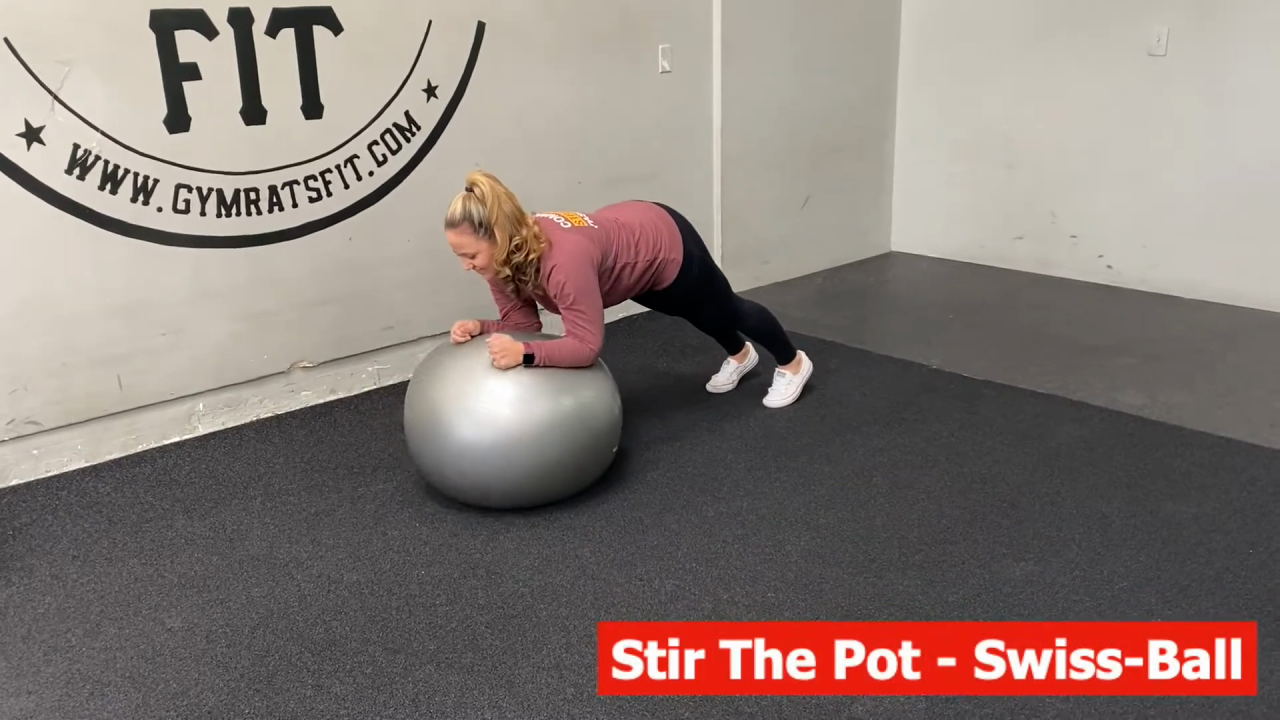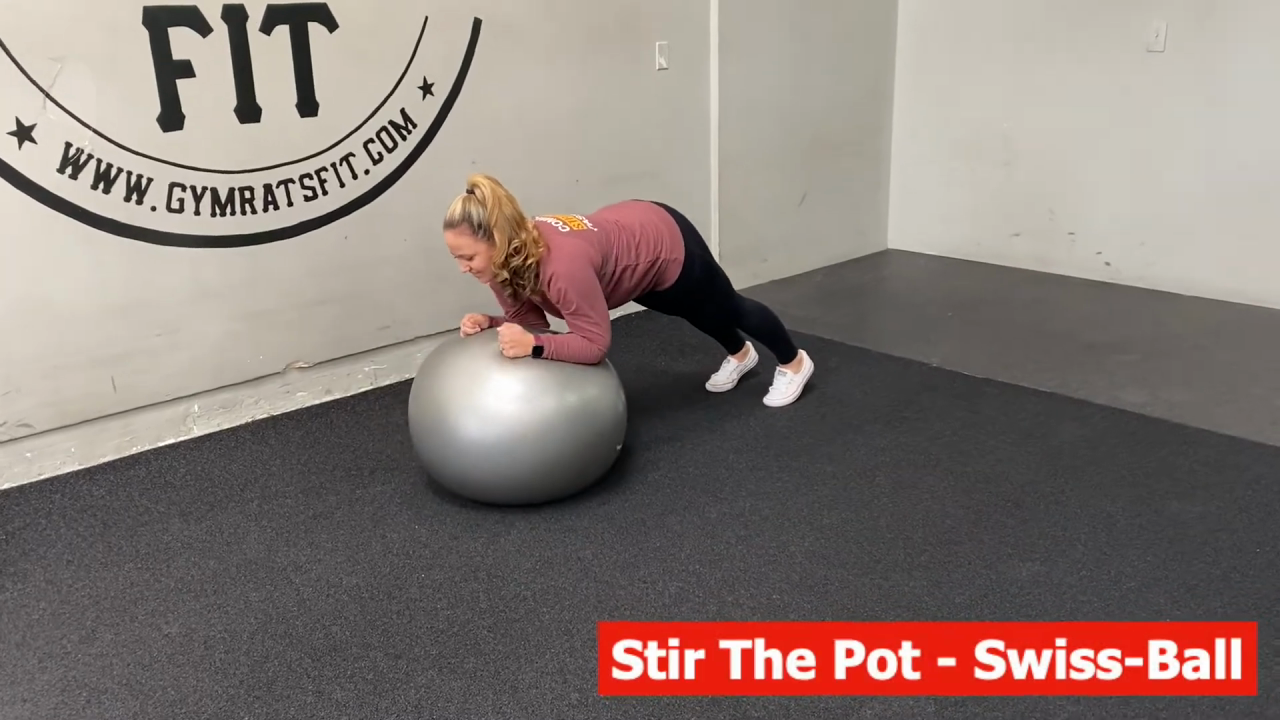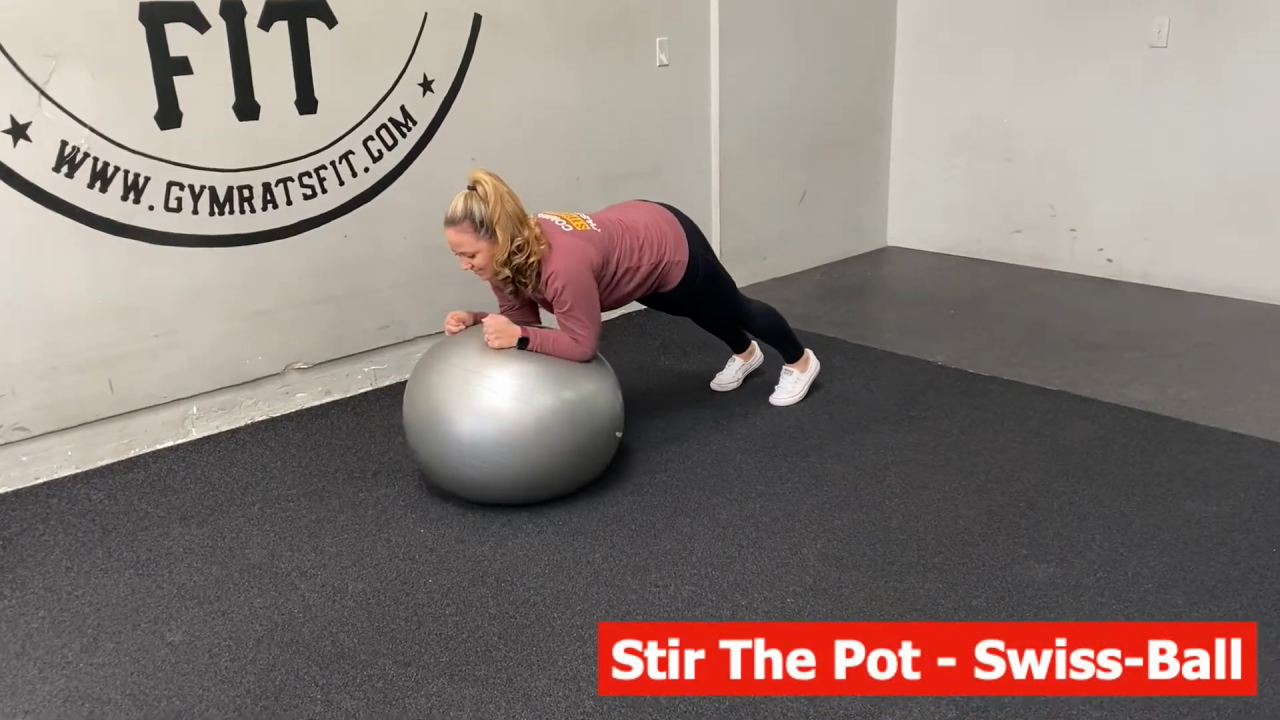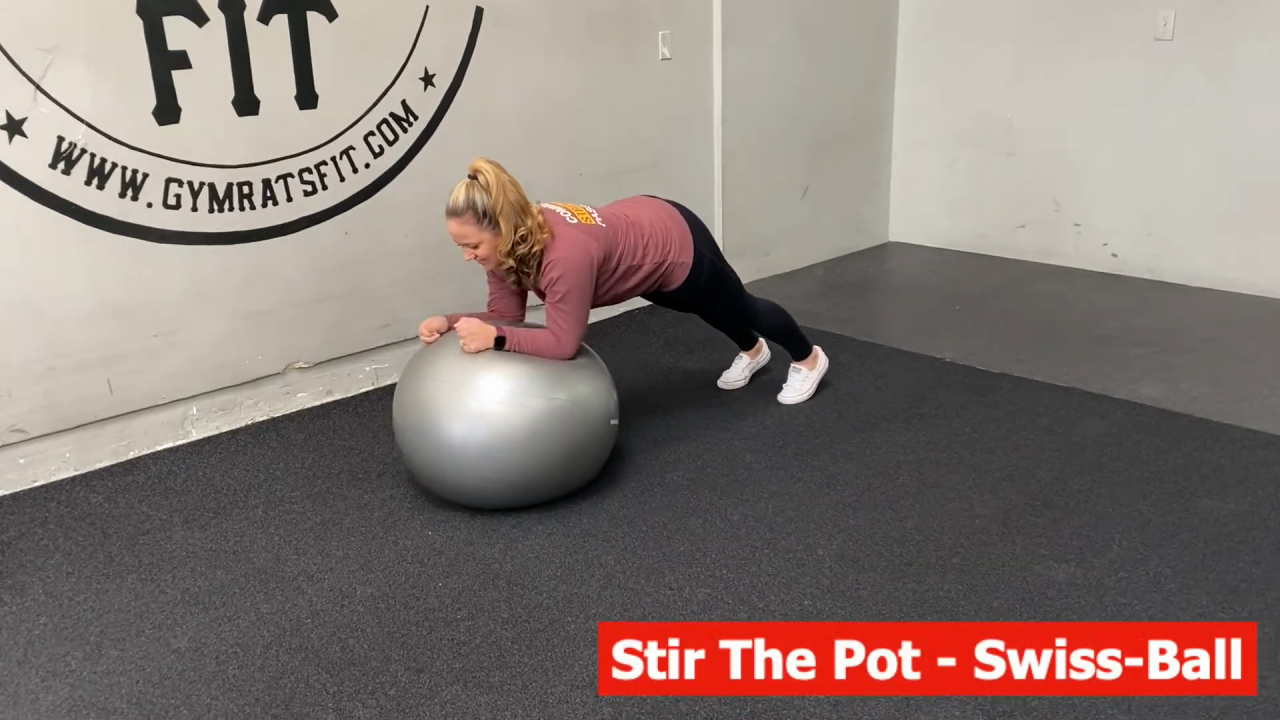
dt=0.3s
person 1, frame 1
left shoulder: (564, 259)
right shoulder: (501, 256)
left elbow: (586, 345)
right elbow: (521, 325)
left wrist: (523, 353)
right wrist: (481, 328)
left hip: (667, 249)
right hip: (628, 229)
left knee: (723, 308)
right knee: (695, 312)
left ankle: (792, 363)
right ankle: (739, 355)
person 1, frame 2
left shoulder: (563, 264)
right shoulder: (502, 258)
left elbow: (595, 343)
right elbow: (528, 321)
left wrist: (532, 344)
right wrist: (488, 322)
left hip: (668, 248)
right hip: (628, 228)
left knee: (725, 307)
right knee: (696, 310)
left ankle: (794, 362)
right ankle: (740, 354)
person 1, frame 3
left shoulder: (564, 263)
right shoulder: (503, 255)
left elbow: (582, 345)
right elbow: (520, 318)
left wrist: (517, 336)
right wrist: (475, 320)
left hip: (671, 249)
right hip: (633, 228)
left knee: (730, 307)
right knee: (701, 312)
left ankle: (800, 361)
right ankle: (745, 353)
person 1, frame 4
left shoulder: (566, 253)
right shoulder: (505, 243)
left elbow: (564, 343)
right elbow: (503, 316)
left wrist: (493, 337)
right wrist: (451, 323)
left hip: (676, 248)
right hip: (637, 224)
left knee: (736, 307)
right knee: (709, 308)
left ankle: (808, 359)
right ankle: (752, 352)
